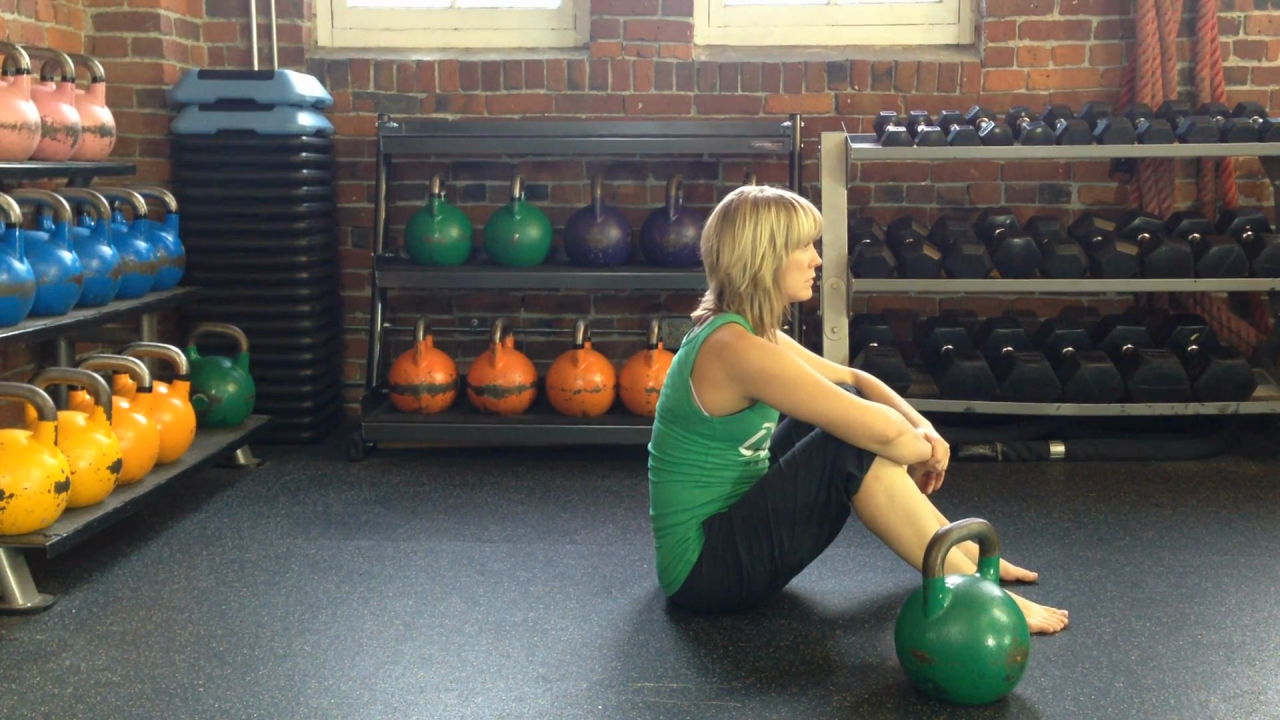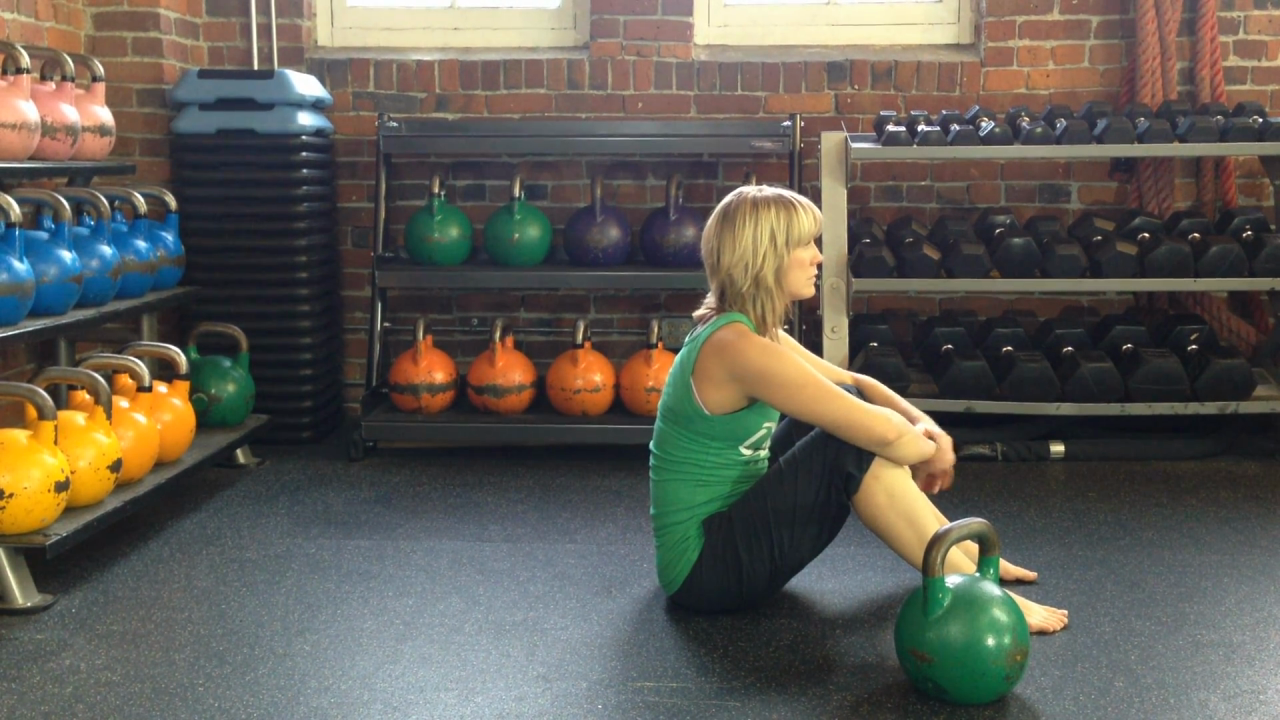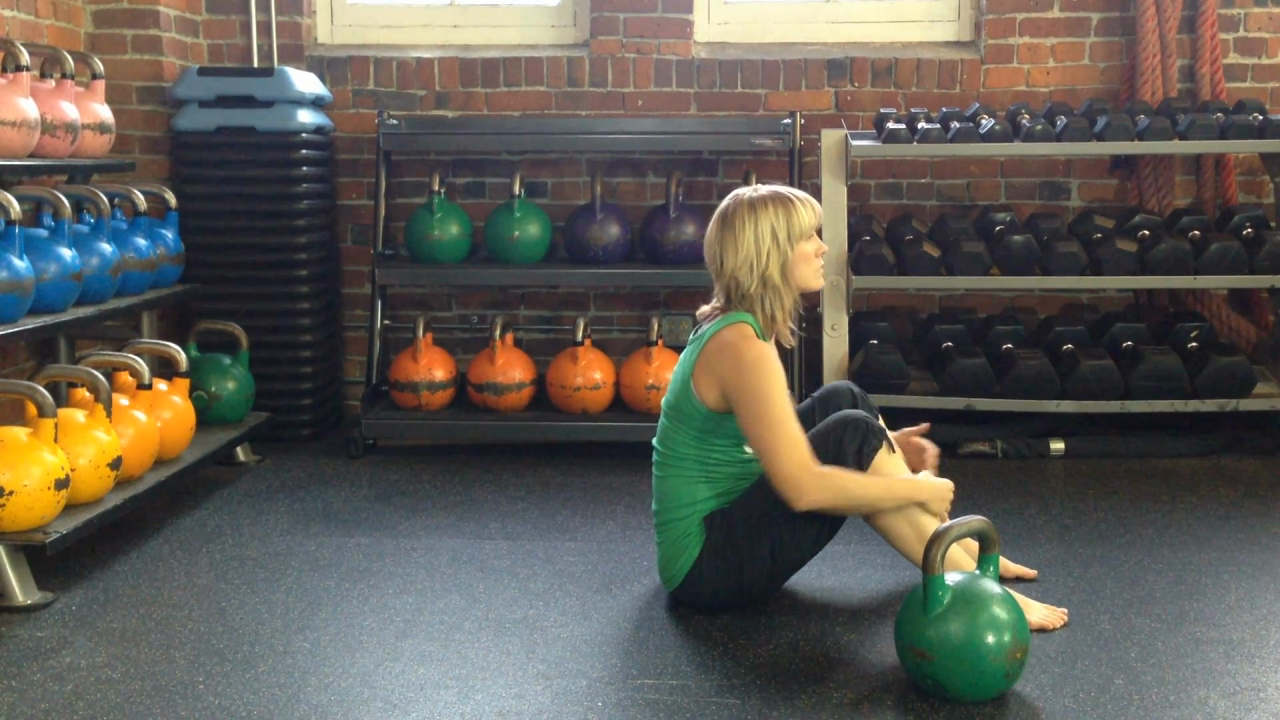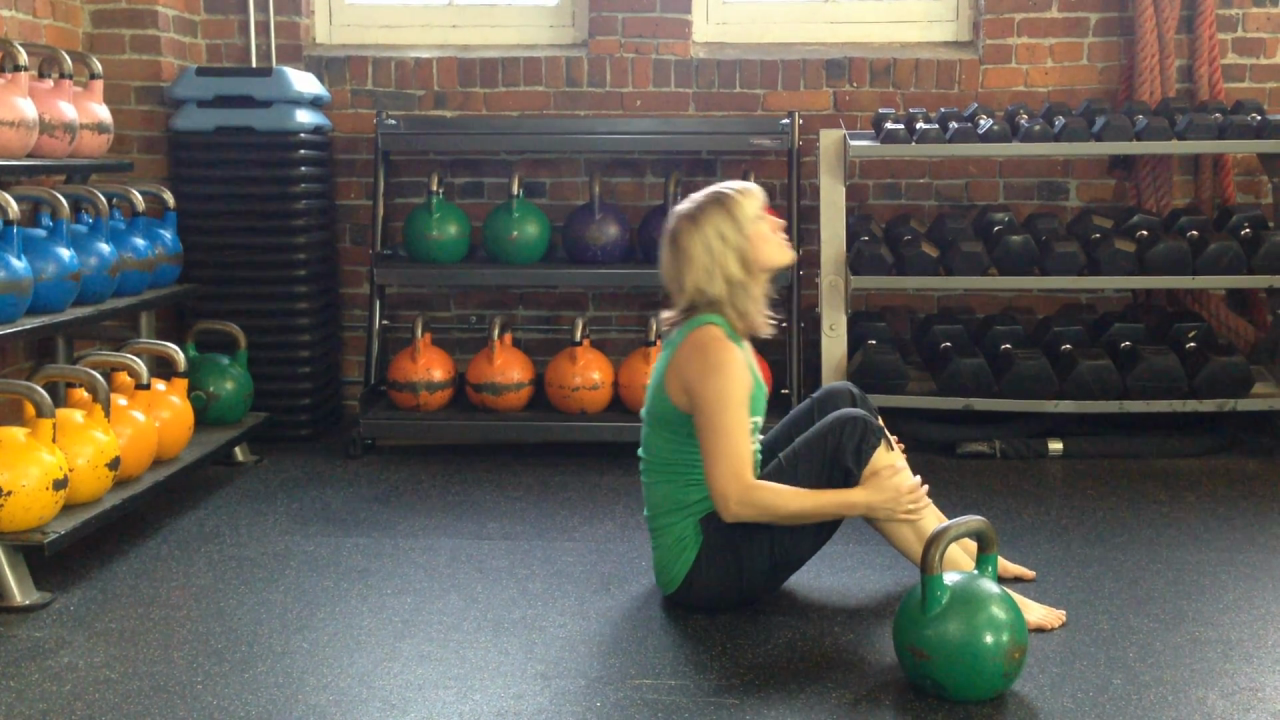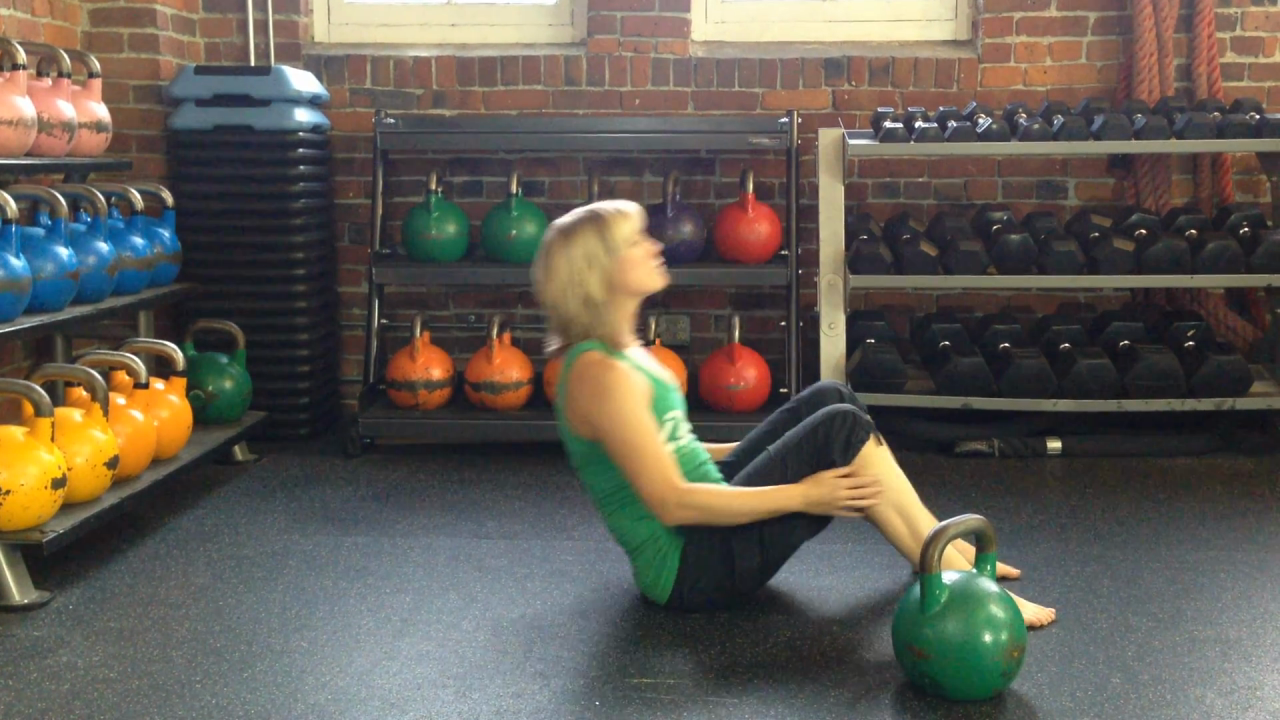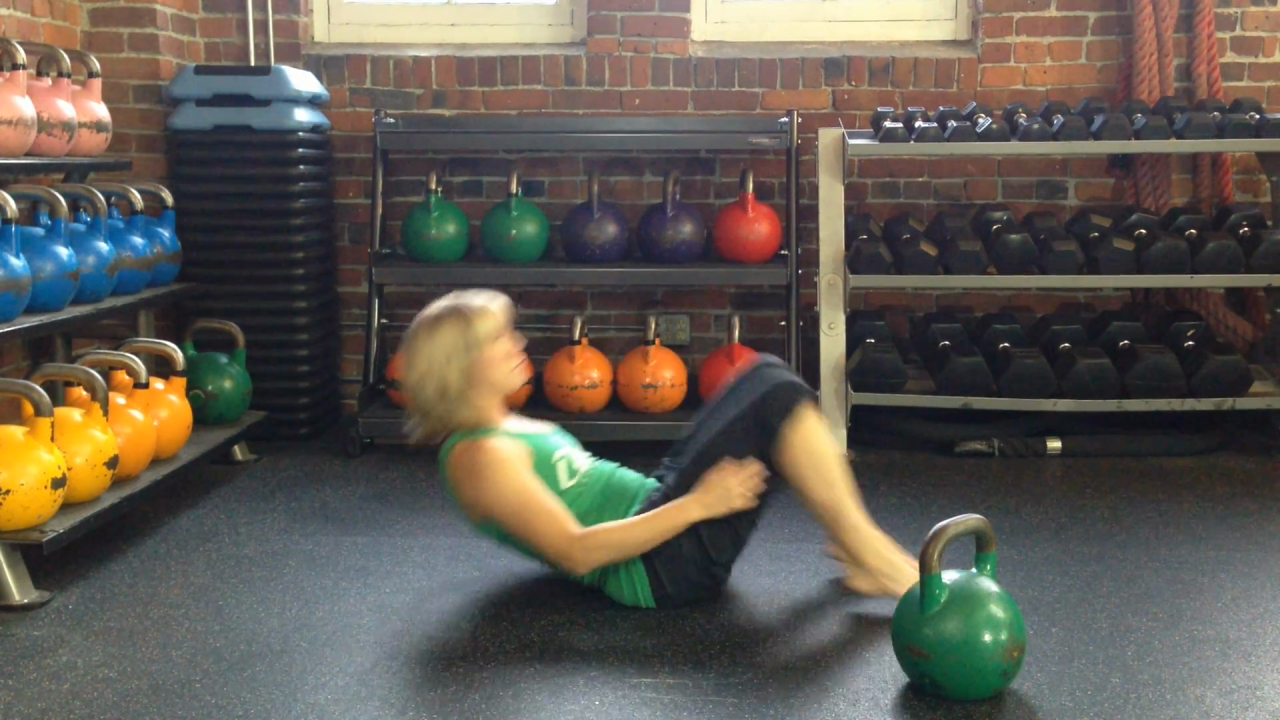
dt=0.4s
person 1, frame 1
left shoulder: (741, 331)
right shoulder: (737, 348)
left elbow: (854, 379)
right elbow: (878, 430)
left wrist: (921, 428)
right wrist: (923, 450)
left hip: (729, 524)
right hip: (705, 564)
left knee: (848, 408)
right knee: (856, 447)
left ankle: (963, 551)
person 1, frame 2
left shoulder: (741, 329)
right shoulder: (739, 347)
left elbow: (850, 384)
right elbow: (874, 430)
left wrist: (920, 421)
right wrist: (933, 448)
left hip: (727, 523)
right hip: (704, 564)
left knee: (846, 405)
right knee: (853, 448)
left ankle: (961, 551)
person 1, frame 3
left shoulder: (738, 327)
right shoulder: (742, 348)
left elbow: (773, 438)
right elbow: (804, 489)
left wrist: (881, 444)
right wrist: (917, 489)
left hip: (727, 523)
right hip: (706, 561)
left knee: (841, 401)
right knee: (854, 436)
left ankle: (961, 548)
person 1, frame 4
left shoulder: (714, 331)
right shoulder: (713, 350)
right elbow: (735, 500)
left wrist: (837, 449)
right wrist: (862, 498)
left hip: (715, 533)
right hip: (703, 563)
left knee: (841, 402)
right knee: (853, 432)
left ankle: (959, 548)
person 1, frame 5
left shoulder: (616, 351)
right shoulder: (601, 375)
right elbow: (673, 503)
left wrist: (755, 448)
right wrist: (801, 496)
left hip: (702, 531)
right hip: (688, 566)
left knee: (830, 398)
right knee: (843, 429)
left ankle: (944, 547)
person 1, frame 6
left shoulder: (496, 429)
right shoulder: (479, 457)
right elbow: (579, 552)
left wrist: (692, 495)
right wrist: (700, 505)
left hip: (660, 510)
right hip: (661, 565)
left knee: (765, 377)
right knee: (779, 397)
left ankle: (853, 541)
right ankle: (874, 559)
